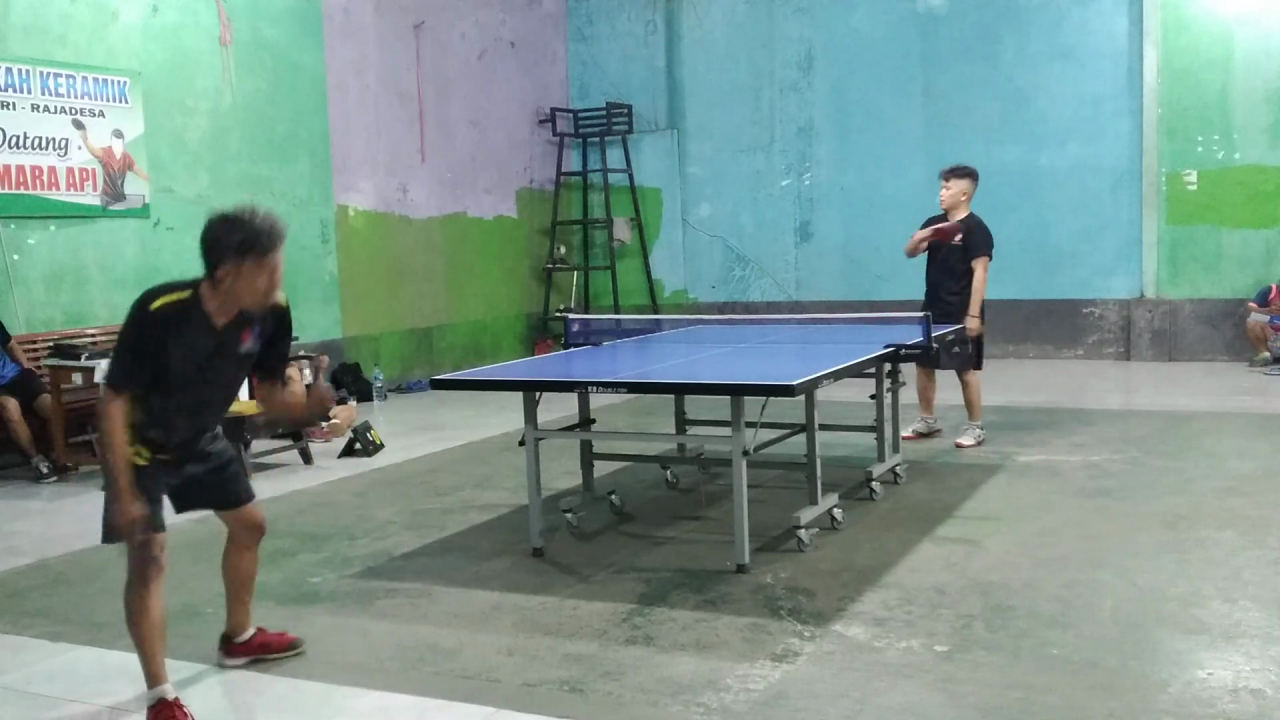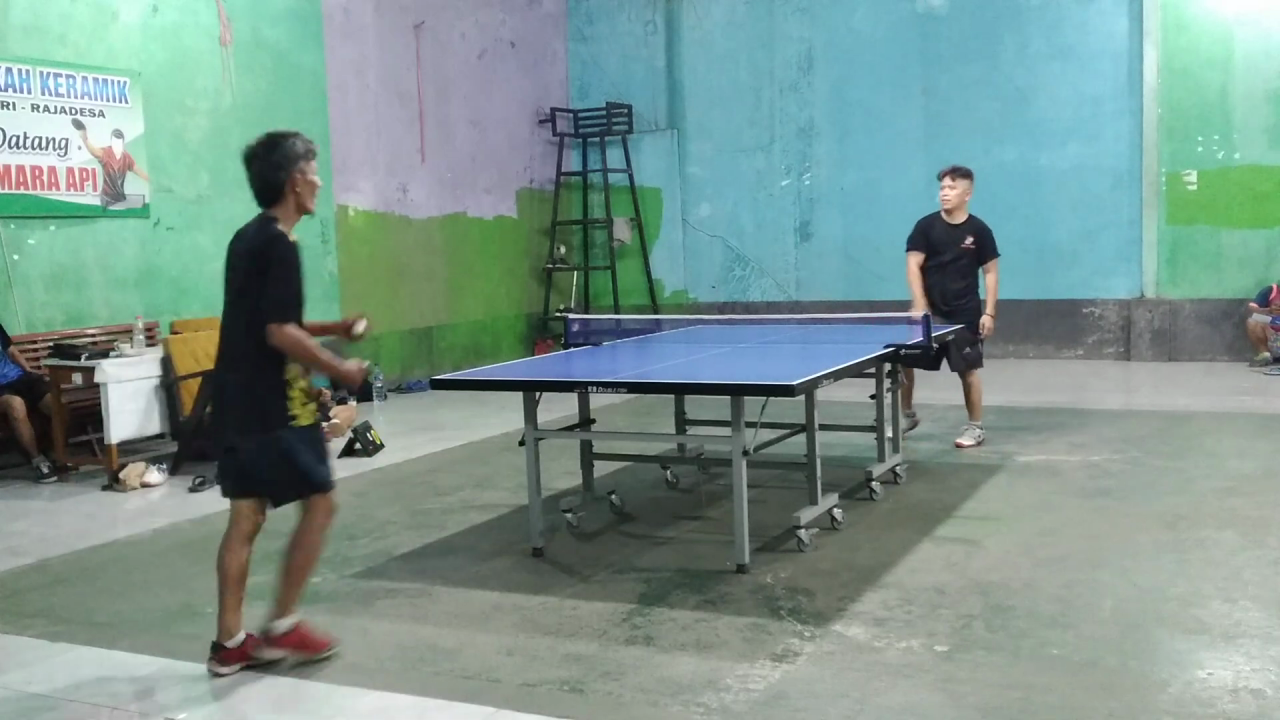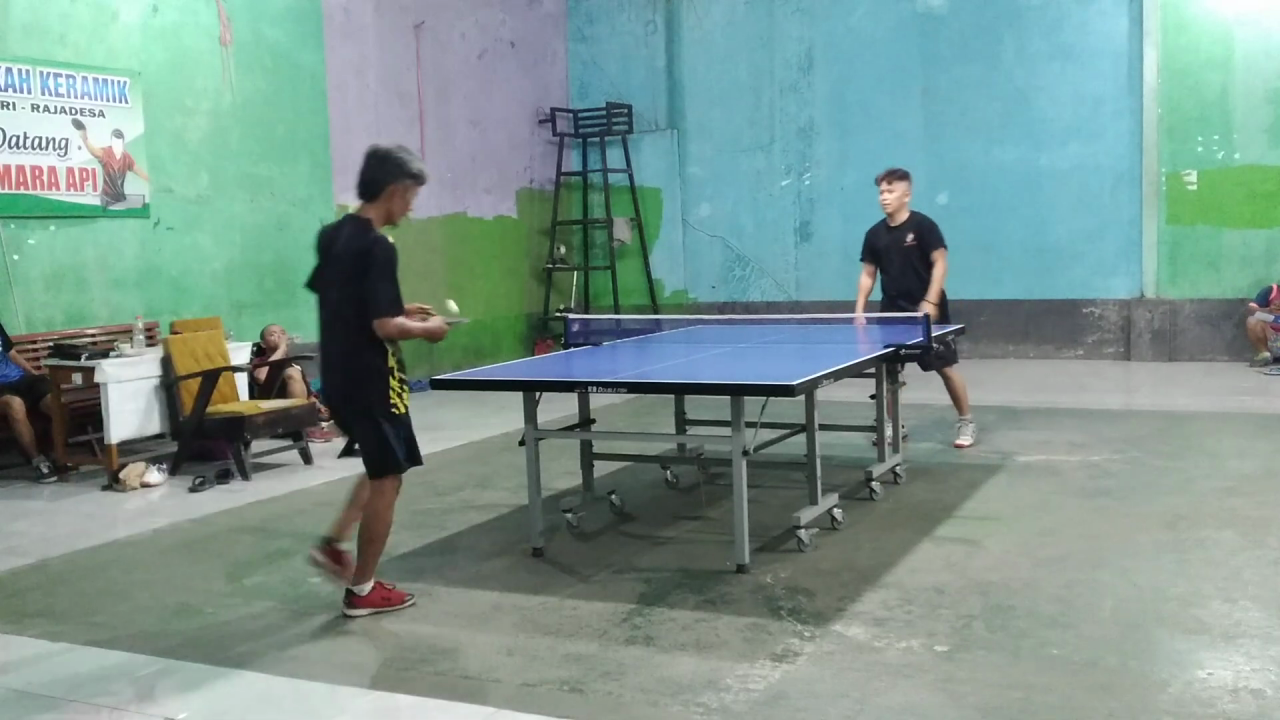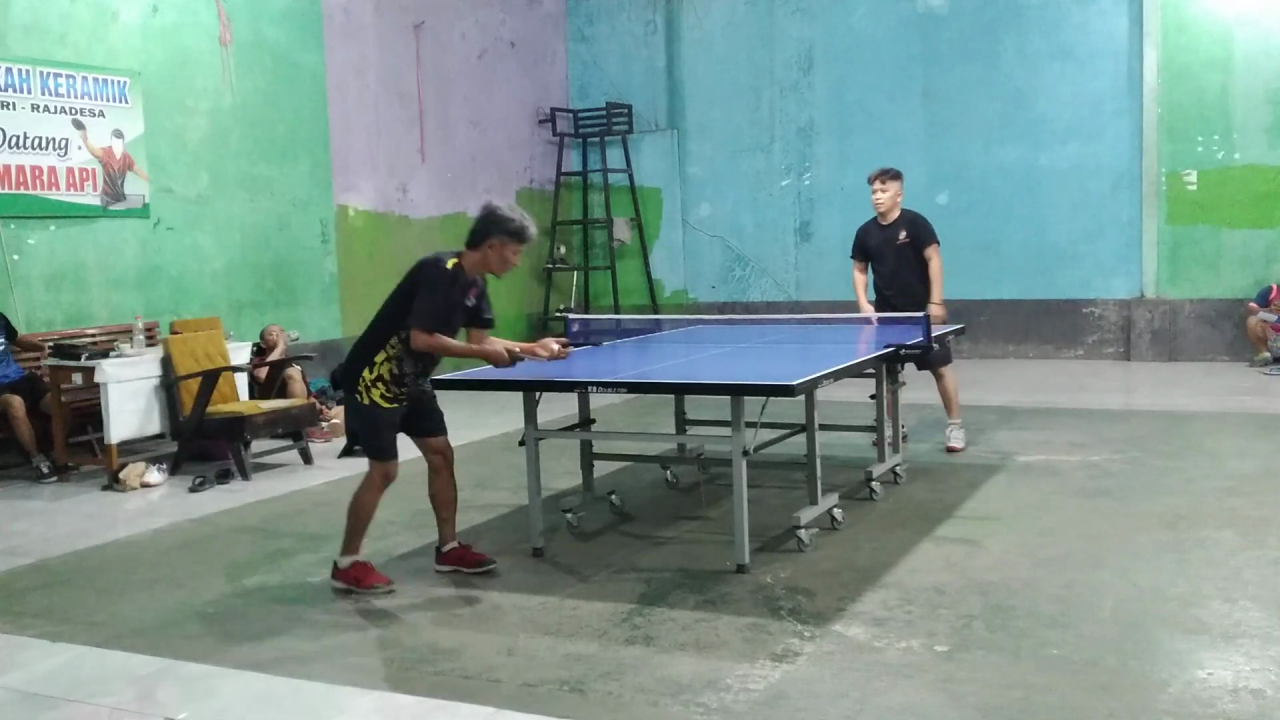
dt=0.5s
person 1, frame 1
left shoulder: (270, 316)
right shoulder: (157, 313)
left elbow: (269, 392)
right elbow: (116, 400)
left wrist: (307, 404)
right wrist: (123, 492)
left hip: (201, 438)
right hip: (141, 446)
left knee: (249, 523)
right knee: (147, 557)
left ankle: (239, 635)
person 1, frame 2
left shoulder: (250, 238)
right shoulder: (279, 243)
right elbow: (280, 333)
left wrist: (330, 329)
right wrist: (338, 369)
left hip: (236, 399)
right hip: (273, 403)
left knee: (246, 516)
right knee: (320, 503)
left ankle: (230, 642)
right ankle: (282, 627)
person 1, frame 3
left shoulder: (333, 235)
right shoulder: (377, 247)
right elbow: (382, 327)
left wrist: (402, 312)
right wrist: (424, 329)
left hip: (341, 378)
right hip: (369, 382)
left knee: (381, 468)
right knee: (387, 479)
left ankle: (333, 543)
right ankle: (361, 590)
person 1, frame 4
left shoulder: (474, 284)
right shoulder: (438, 273)
left elbow: (479, 339)
right elbow: (421, 339)
left wrist: (533, 348)
right wrist: (483, 353)
left hip: (412, 379)
right hip: (376, 377)
left knee: (441, 454)
right knee: (383, 470)
left ankle: (448, 548)
right ankle: (347, 564)
person 2, frame 1
left shoulder: (976, 229)
right shoulder: (934, 223)
left elbow: (980, 273)
right elbow: (911, 251)
left wrist: (974, 314)
right wrist: (921, 237)
left hip: (960, 313)
right hip: (933, 309)
left knee: (965, 369)
right knee: (924, 364)
left ankle: (976, 427)
right ankle: (928, 420)
person 2, frame 2
left shoulder: (979, 230)
right shoulder: (925, 225)
left elbow: (991, 272)
right elbow: (913, 266)
left wrist: (989, 312)
right wrist: (918, 304)
left hip: (964, 312)
right hip: (927, 310)
left knee: (968, 370)
right knee: (904, 363)
left ankle: (975, 427)
right ankle: (907, 415)
person 2, frame 3
left shoulder: (923, 225)
right shoulder: (874, 234)
left elbow: (941, 264)
right elbow: (868, 274)
left wrist: (931, 302)
right wrist: (859, 309)
left hip: (928, 311)
right hip: (892, 312)
left knee: (946, 367)
left ankle: (966, 421)
right ankle: (894, 424)
person 2, frame 4
left shoulder: (915, 222)
right shoulder: (865, 232)
left elbow: (934, 260)
right elbow: (859, 270)
left wrist: (936, 301)
right wrist: (863, 302)
left hip: (921, 309)
right hip: (886, 312)
left knee: (940, 367)
left ankle: (955, 426)
